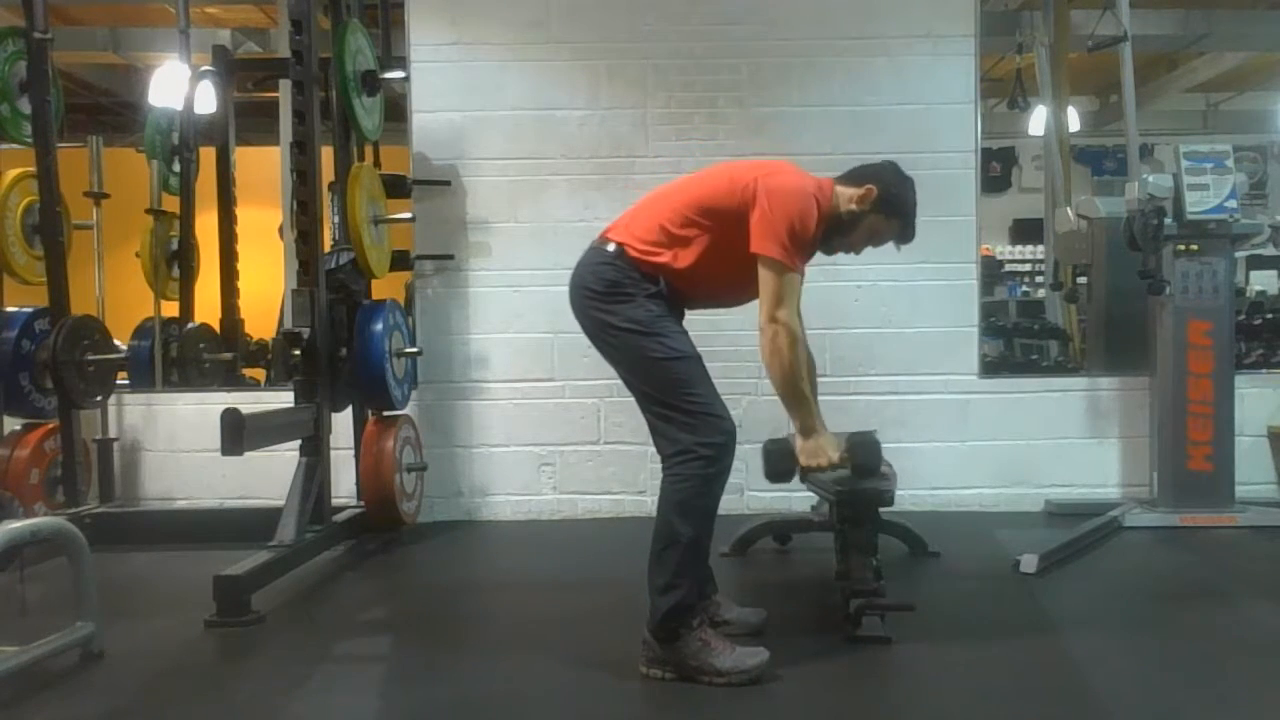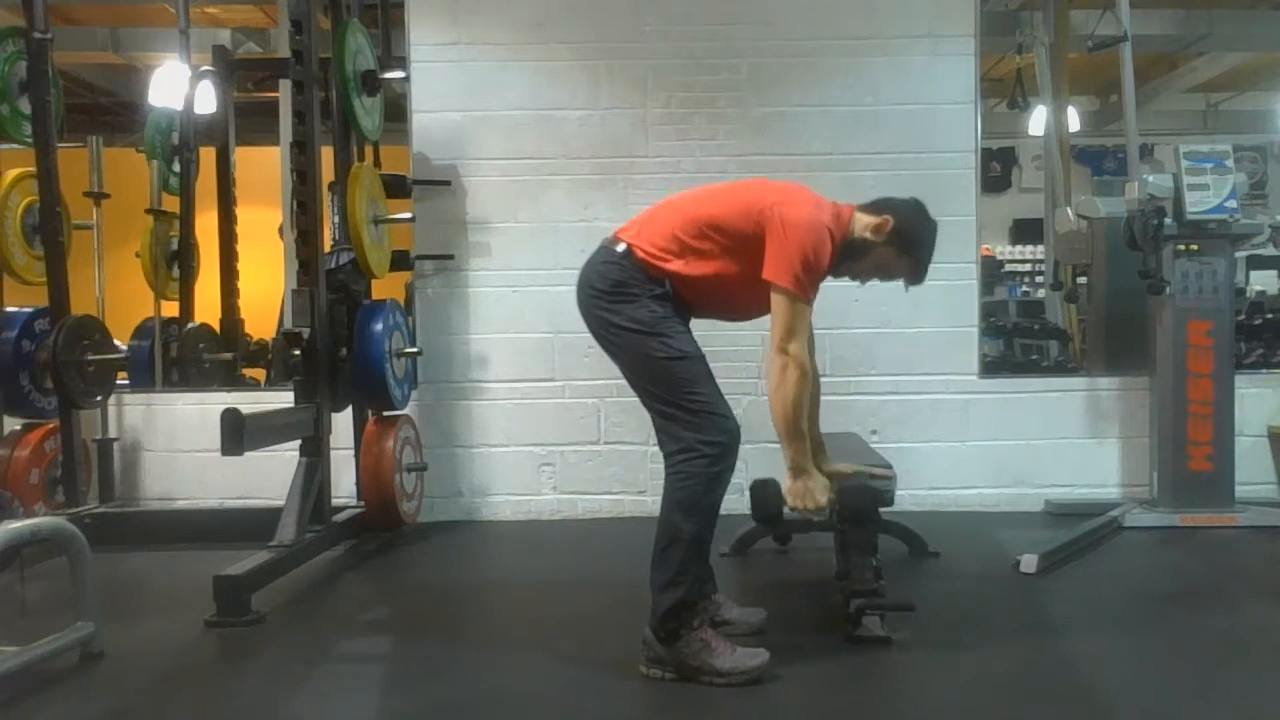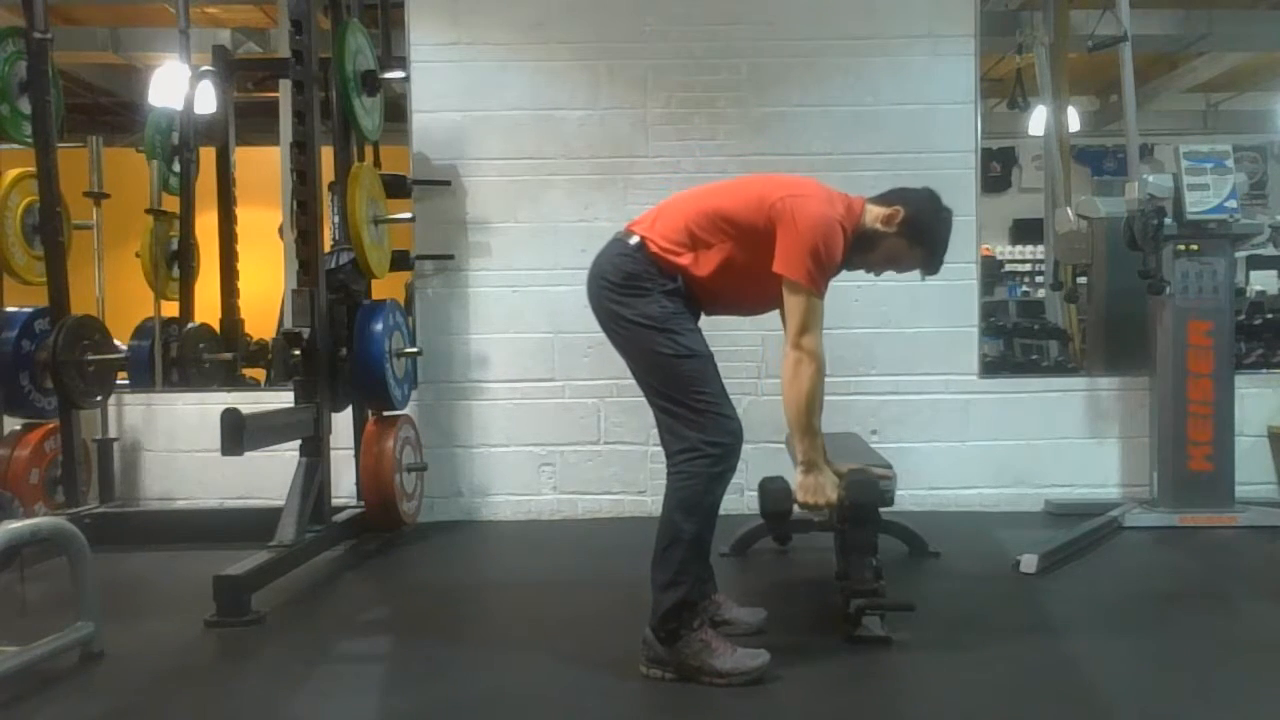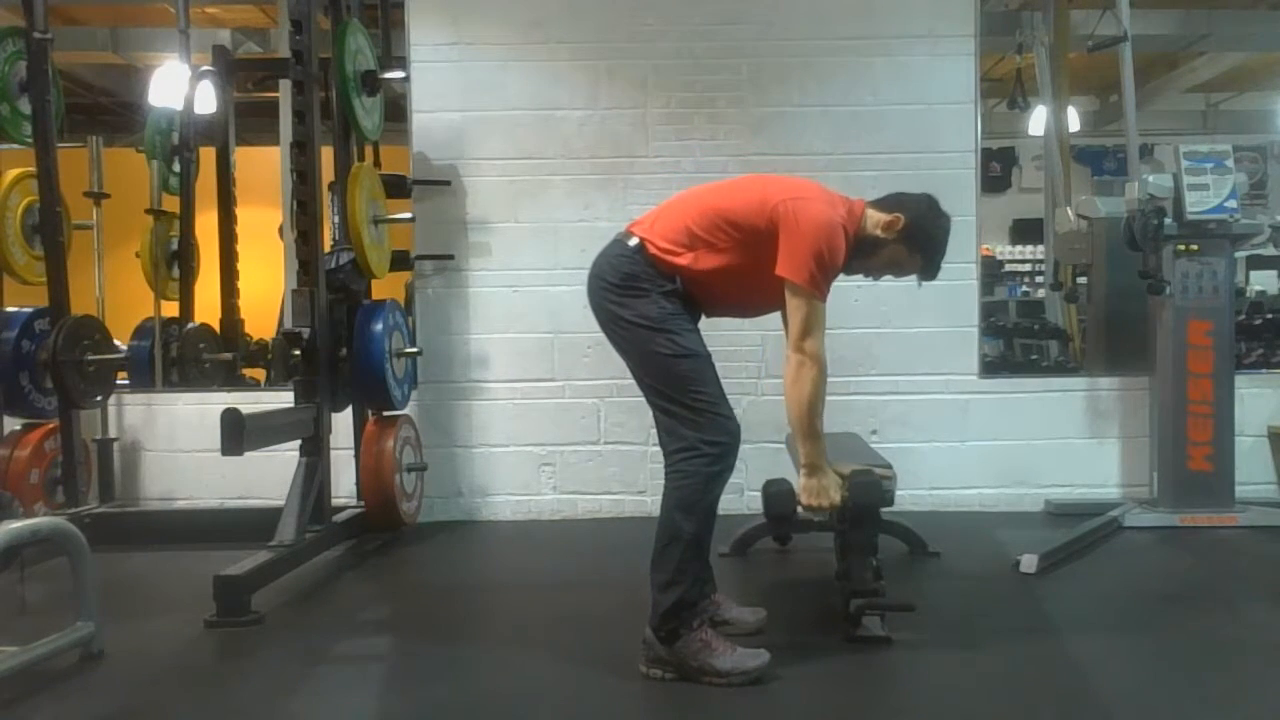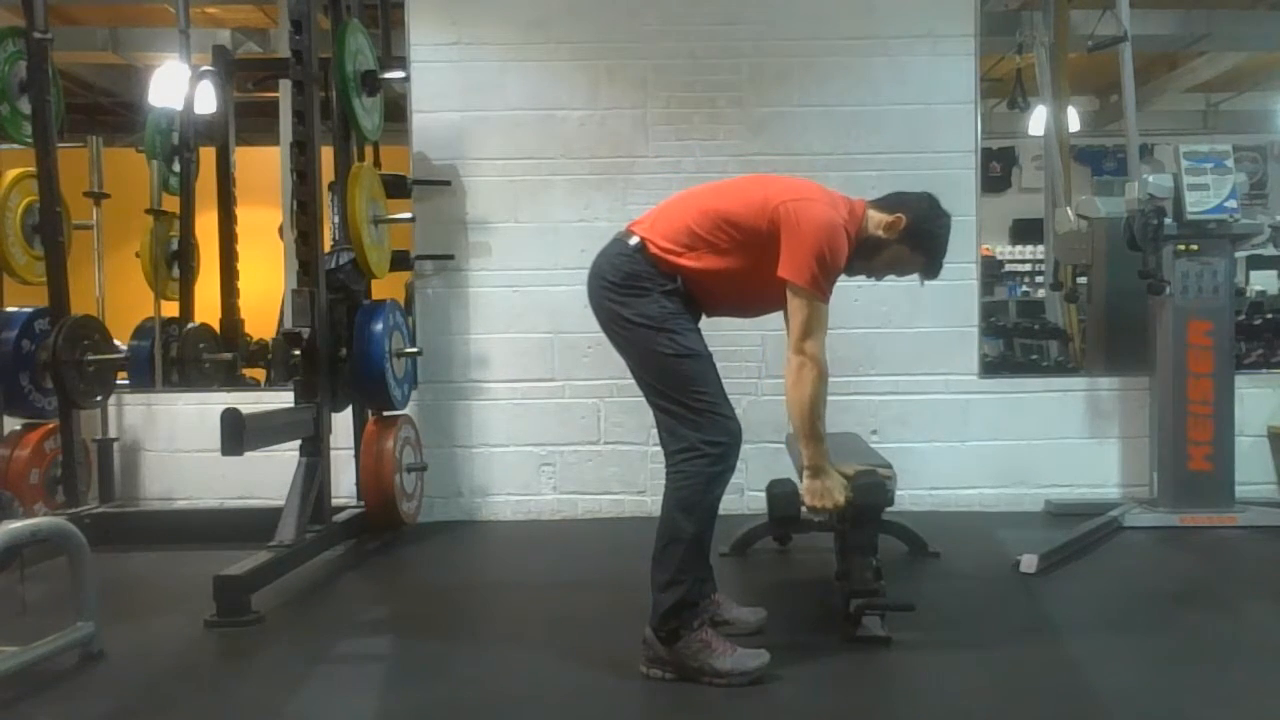
dt=0.4s
person 1, frame 1
left shoulder: (796, 213)
right shoulder: (793, 198)
left elbow: (786, 339)
right elbow: (779, 328)
left wrist: (808, 429)
right wrist: (811, 431)
left hip: (615, 282)
right hip: (620, 283)
left knee: (693, 441)
right knee: (705, 440)
left ankle: (694, 597)
right ankle: (672, 635)
person 1, frame 2
left shoulder: (813, 234)
right shoulder: (807, 229)
left elbow: (801, 360)
right elbow: (787, 360)
left wrist: (817, 458)
right wrist: (800, 470)
left hip: (632, 285)
right hip: (625, 284)
left knee: (703, 440)
right knee: (709, 441)
left ankle: (695, 597)
right ankle: (673, 634)
person 1, frame 3
left shoulder: (824, 223)
right shoulder: (819, 222)
left elbow: (804, 351)
right elbow: (802, 353)
left wrist: (818, 456)
right wrist: (811, 465)
left hip: (639, 279)
right hip: (637, 279)
left knee: (704, 441)
right knee: (710, 443)
left ankle: (695, 597)
right ankle: (674, 635)
person 1, frame 4
left shoulder: (823, 225)
right shoulder: (821, 225)
left elbow: (803, 352)
right elbow: (804, 355)
left wrist: (818, 460)
right wrist: (813, 467)
left hip: (643, 281)
right hip: (637, 280)
left knee: (705, 441)
right knee: (708, 443)
left ankle: (695, 596)
right ankle: (674, 635)
person 1, frame 5
left shoulder: (824, 224)
right shoulder: (822, 226)
left elbow: (805, 354)
right elbow: (805, 357)
left wrist: (820, 459)
right wrist: (816, 468)
left hip: (642, 278)
right hip: (638, 279)
left knee: (706, 441)
right knee: (709, 443)
left ankle: (696, 596)
right ankle: (675, 634)
